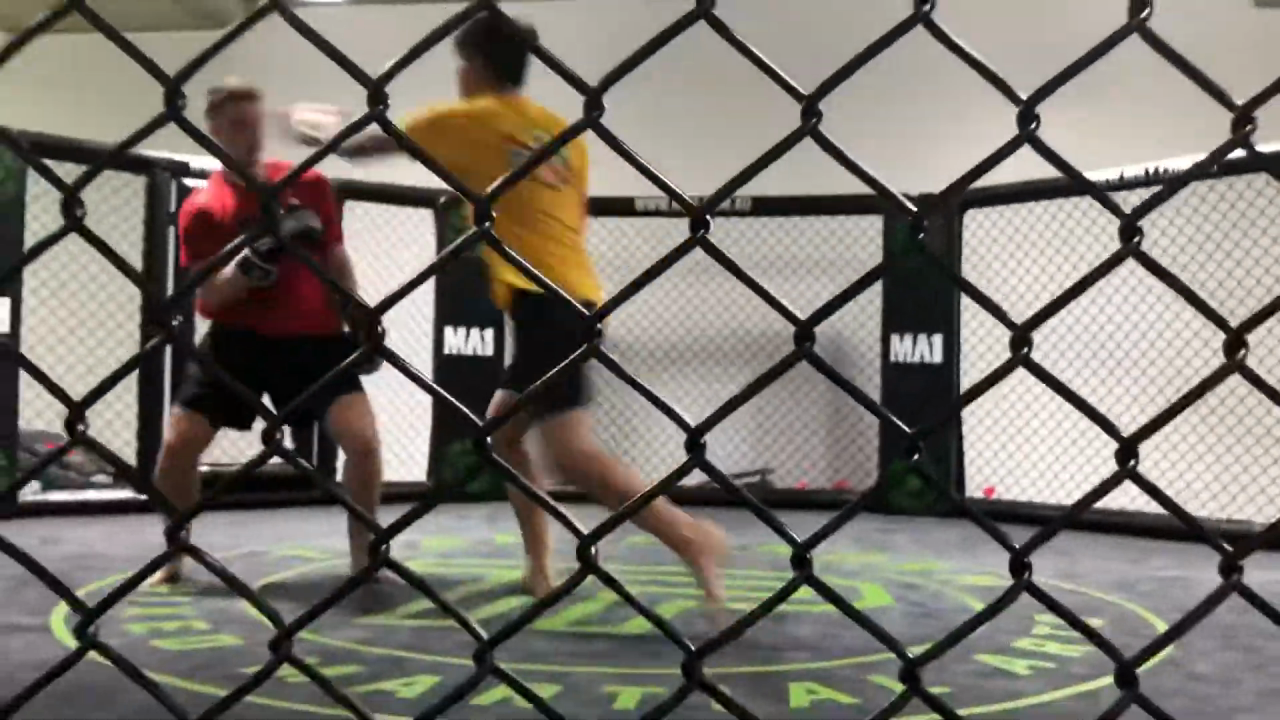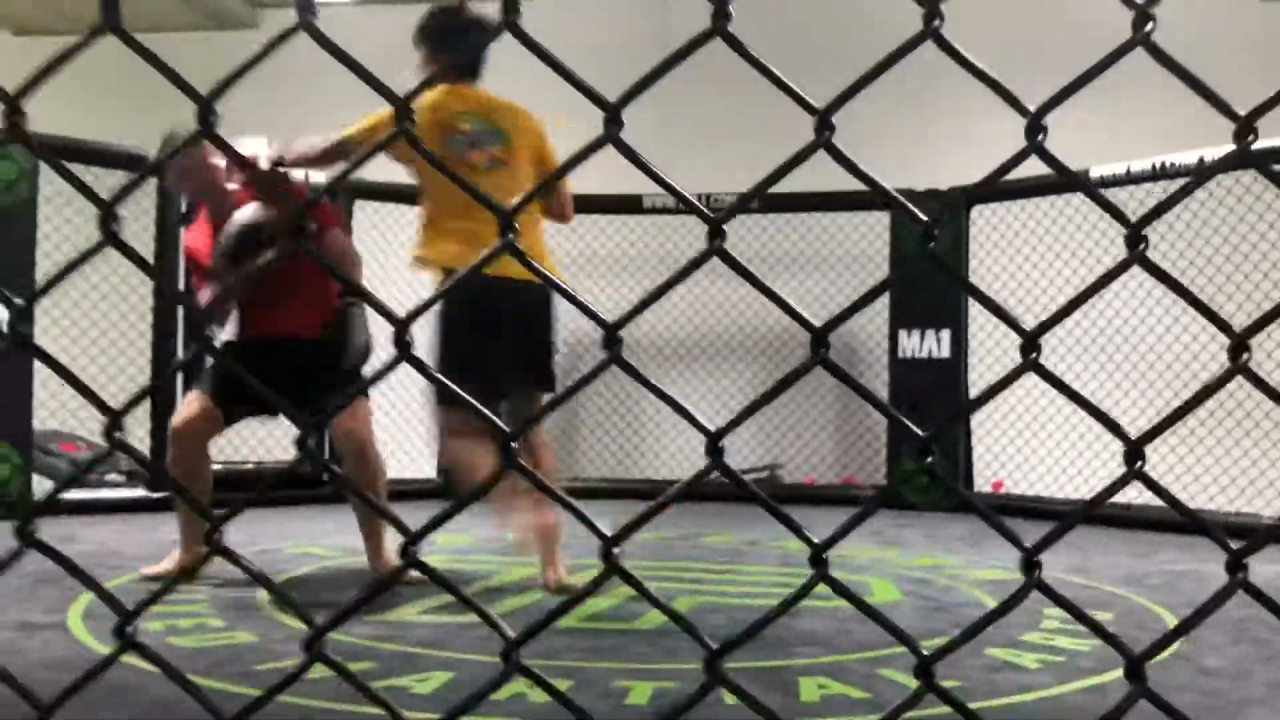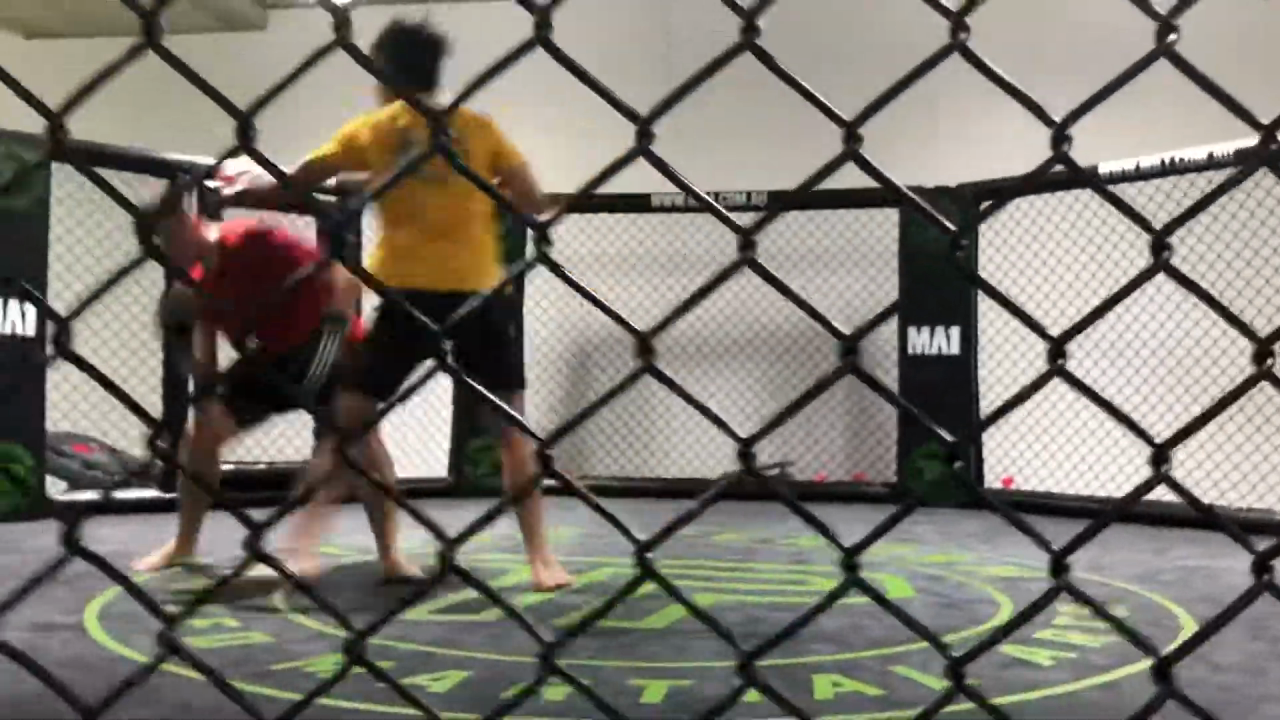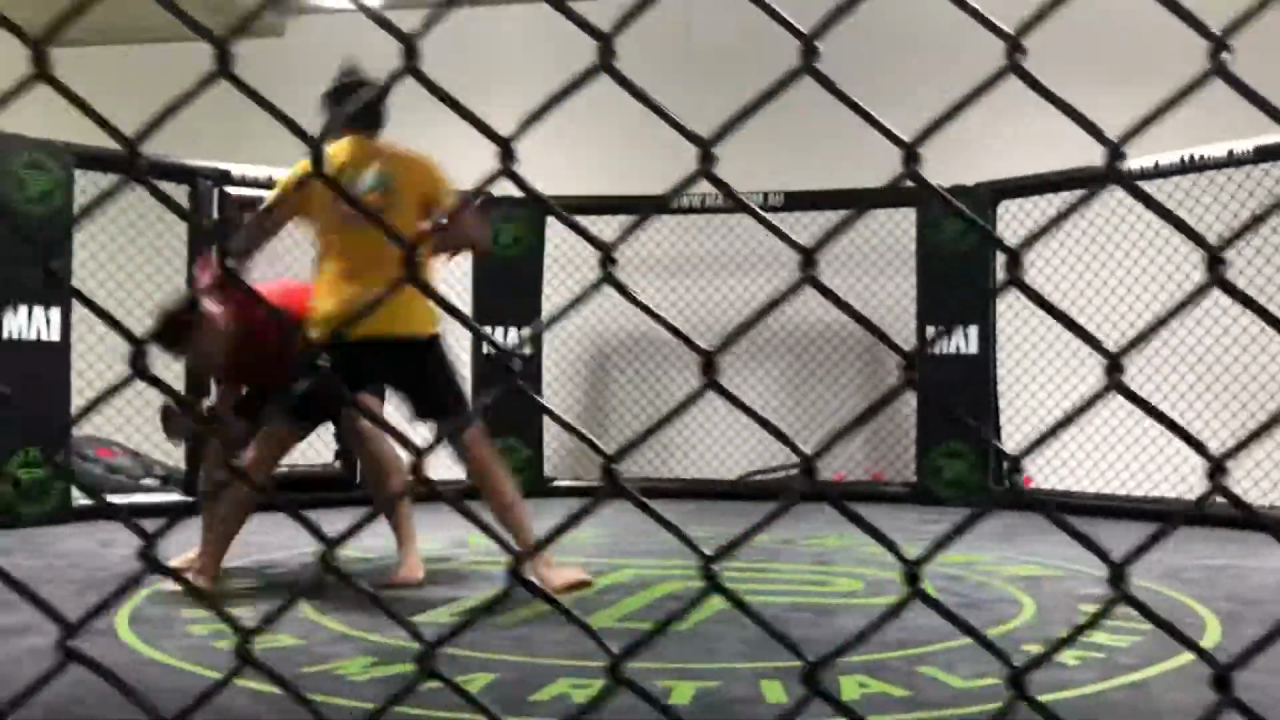
dt=0.1s
person 1, frame 1
left shoulder: (462, 119)
right shoulder: (557, 129)
left elbow: (369, 145)
left wrist: (325, 130)
left hip: (538, 297)
right hip: (575, 295)
left knee: (571, 449)
right knee: (502, 428)
left ankle: (691, 537)
right ankle: (539, 569)
person 1, frame 2
left shoulder: (416, 113)
right shoulder: (523, 120)
left elbow: (332, 153)
right elbow: (562, 209)
left wrist: (277, 161)
left hip: (476, 282)
right hip: (530, 282)
left knee: (460, 429)
right knee: (527, 420)
left ankle: (527, 512)
right ankle: (550, 561)
person 1, frame 3
left shoulder: (369, 130)
right shoulder: (480, 129)
left elbow: (293, 184)
right elbow: (534, 204)
left wrist: (235, 192)
left hip: (411, 294)
right hip: (478, 294)
left knee: (352, 418)
right knee: (509, 426)
right ankle: (540, 558)
person 1, frame 4
left shoulder: (312, 171)
right shoulder: (416, 168)
left elbow: (252, 235)
right elbow: (473, 235)
left hip: (341, 331)
right hip: (412, 328)
left knee: (269, 445)
right knee: (476, 444)
left ankle: (208, 563)
right ankle: (537, 562)
person 2, frame 1
left shoulder: (307, 184)
right shoulder: (200, 209)
left elbow: (337, 258)
right elbow: (209, 301)
left wrist: (362, 319)
right wrist: (263, 253)
left hip: (313, 338)
right hip: (239, 341)
left knee: (360, 437)
right knee: (177, 446)
left ankle: (365, 557)
right ankle: (176, 559)
person 2, frame 2
left shoulder: (277, 193)
right shoulder: (197, 240)
left elbow: (344, 254)
left wrist: (352, 312)
left hip: (321, 337)
right hip: (257, 344)
left knee: (355, 436)
right knee: (185, 426)
left ankle: (381, 555)
right ankle: (191, 550)
person 2, frame 3
left shoulder: (255, 240)
right shoulder: (194, 287)
left elbow: (340, 280)
right elbow: (203, 367)
left wrist: (332, 331)
left hip: (326, 340)
right hip: (271, 353)
right knee: (201, 432)
left ankle: (389, 553)
right ankle: (183, 544)
person 2, frame 4
left shoulder: (266, 307)
right elbow: (227, 423)
right wrist: (196, 424)
right hip: (283, 372)
left knee: (364, 430)
right knee: (218, 444)
left ankle: (408, 548)
